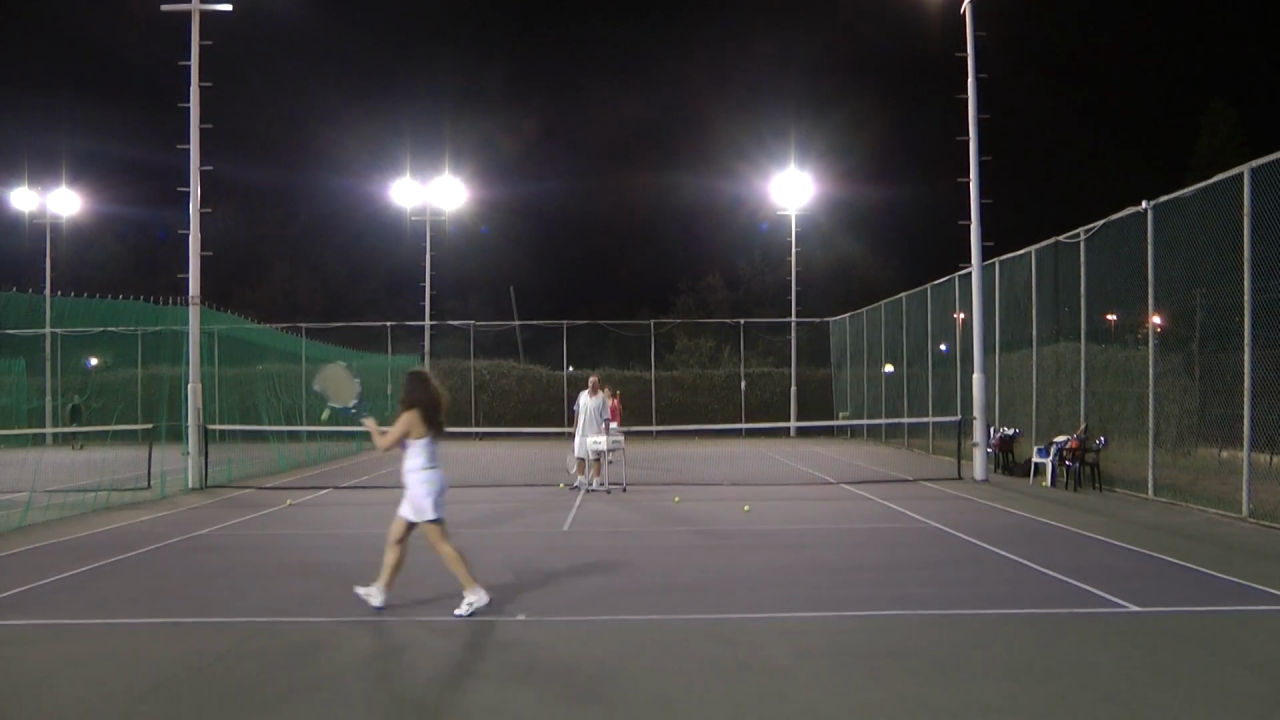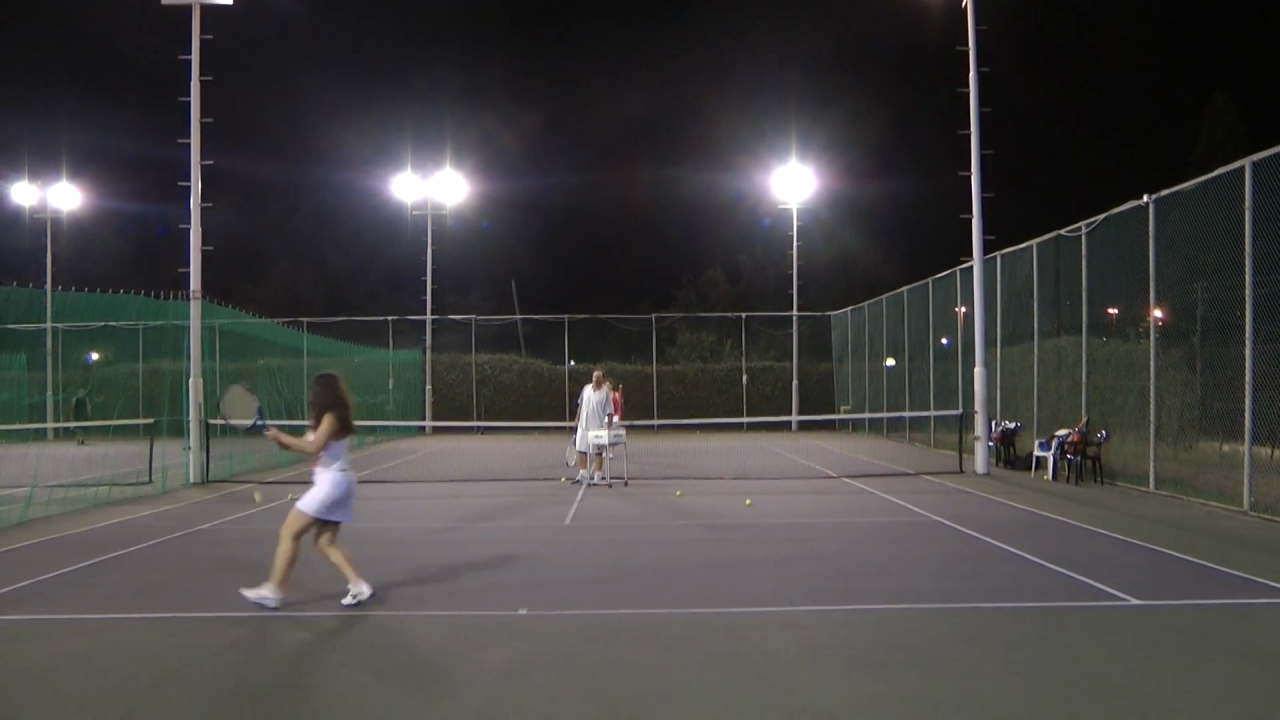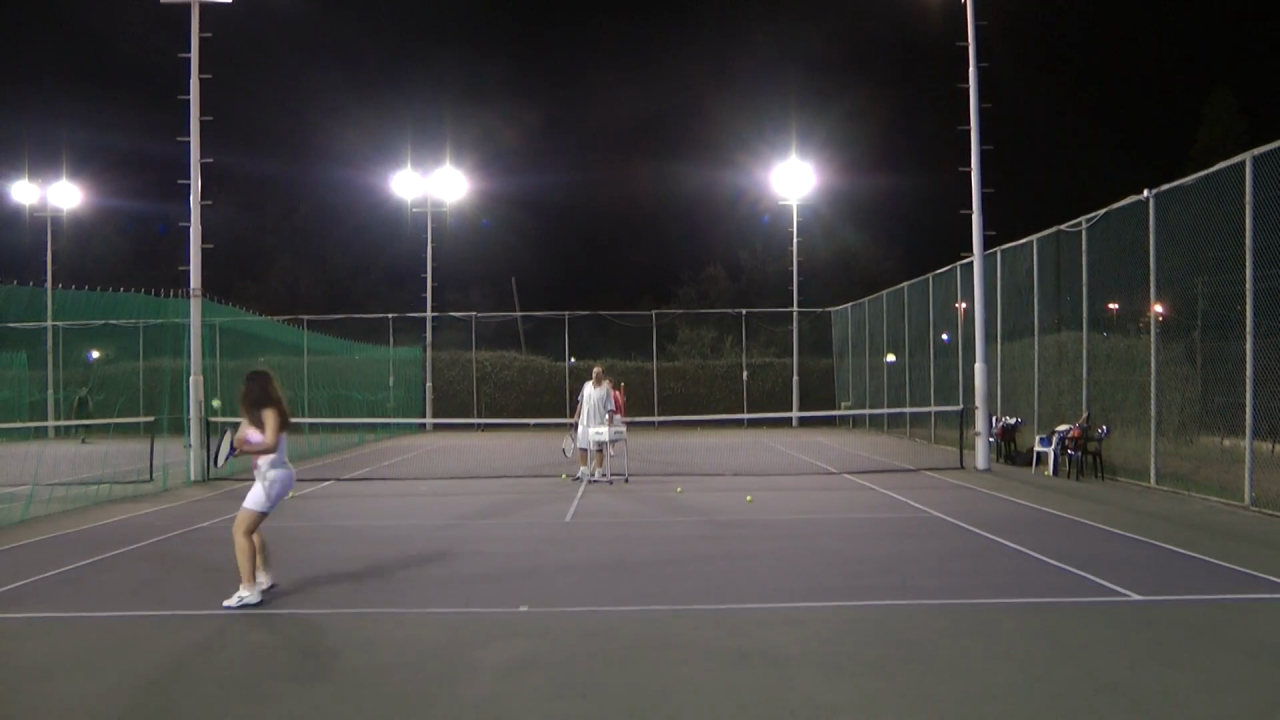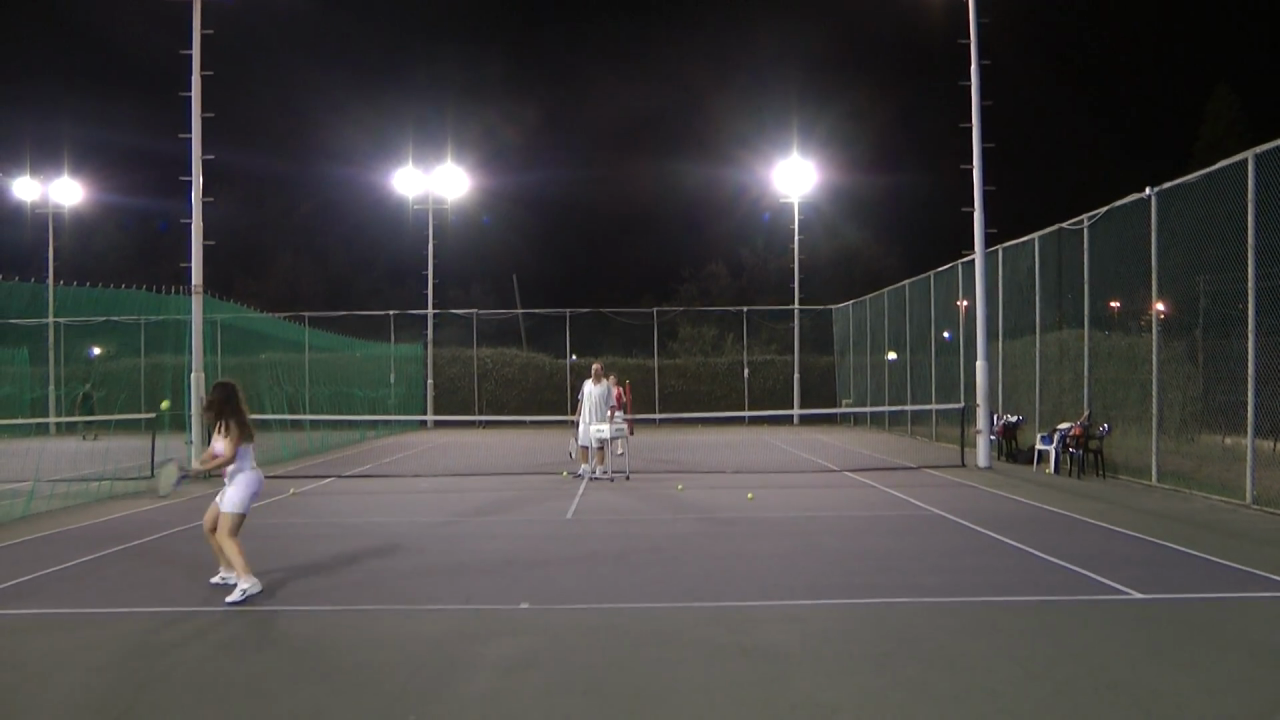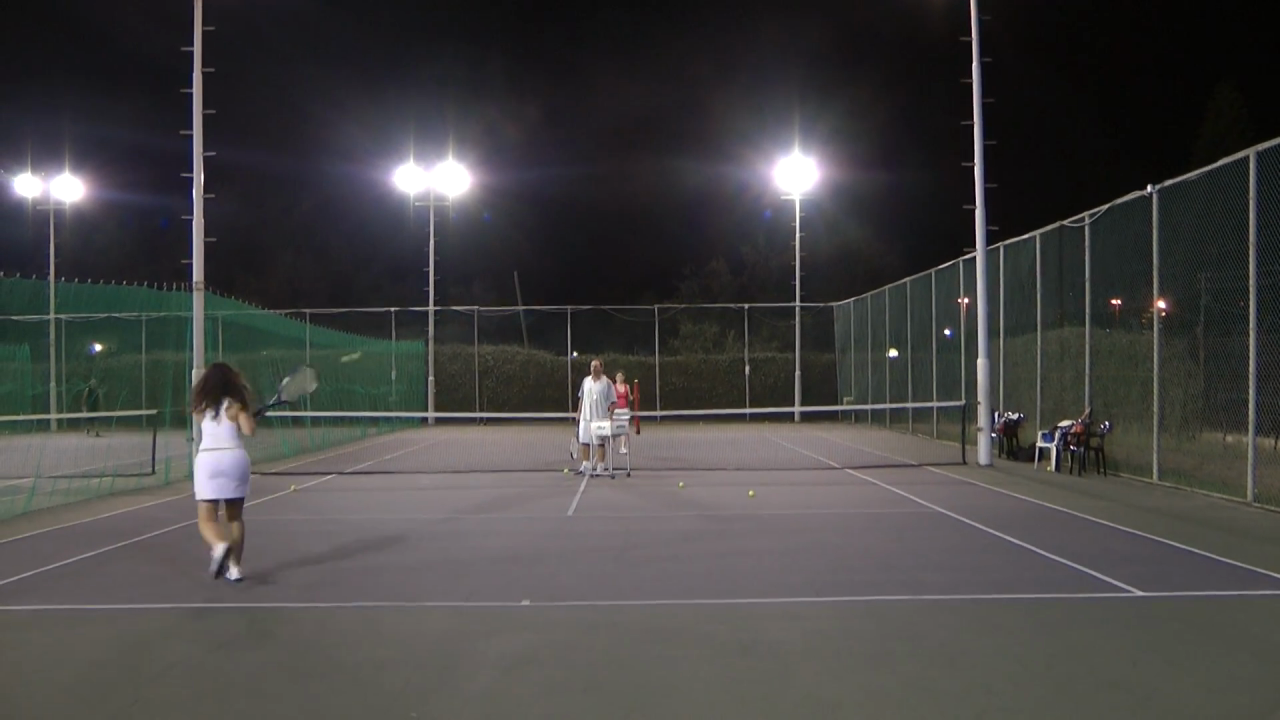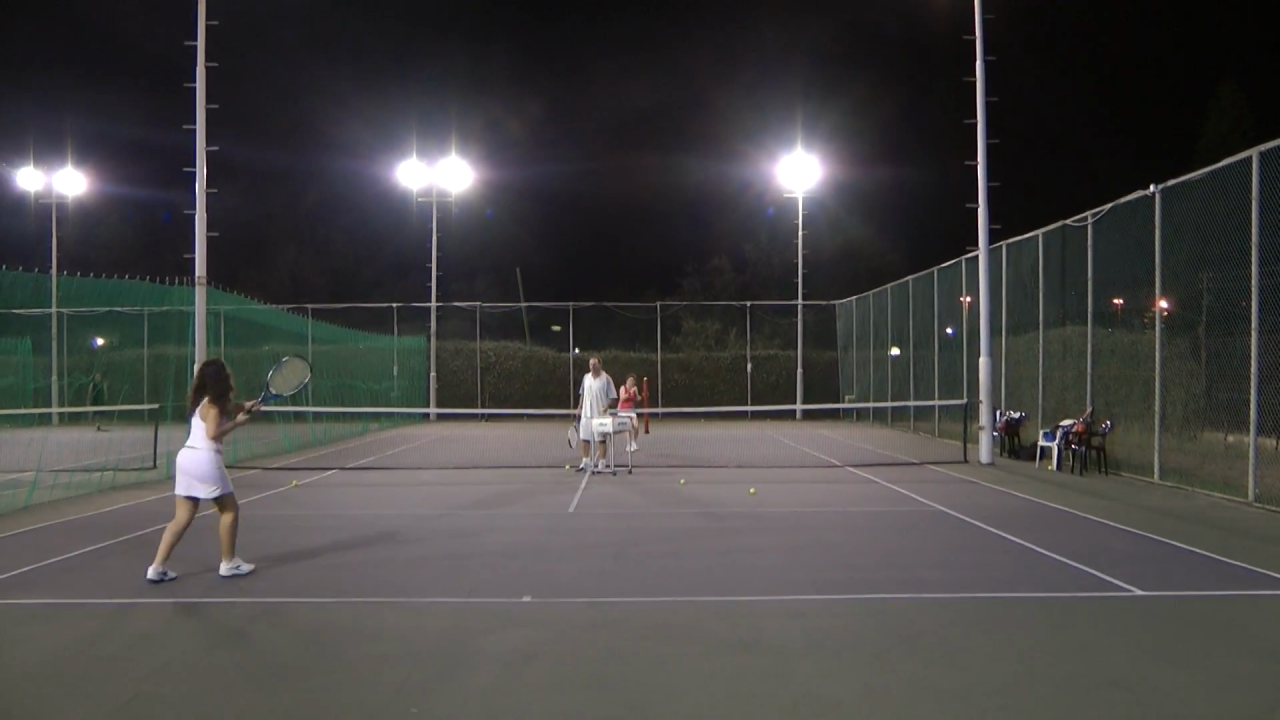
dt=0.3s
person 1, frame 1
left shoulder: (411, 416)
right shoulder: (429, 417)
left elbow: (384, 444)
left wrist: (373, 428)
right wrist: (381, 431)
left hip: (422, 483)
right hip: (422, 482)
left knee: (440, 543)
right knee: (395, 539)
left ankle: (474, 593)
right ankle: (379, 591)
person 1, frame 2
left shoulder: (331, 418)
right shoulder: (334, 418)
left elbow: (313, 447)
right elbow: (312, 445)
left wrist: (282, 437)
right wrist: (285, 440)
left hip: (331, 483)
right hip: (338, 483)
left knee: (288, 533)
right knee: (325, 542)
left ankle: (272, 591)
right ankle: (358, 586)
person 1, frame 3
left shoulder: (271, 414)
right shoulder: (252, 415)
left elbow: (272, 445)
right elbow: (239, 441)
left wrist: (250, 448)
right wrist: (239, 440)
left hip: (274, 476)
right hip: (266, 477)
left knee: (240, 531)
right knee: (249, 529)
left ankle: (249, 591)
right ankle: (263, 576)
person 1, frame 4
left shoulder: (233, 425)
right shoulder: (221, 424)
left elbow: (229, 457)
right elbow: (211, 454)
left wrist: (203, 468)
right wrist: (203, 460)
left hip: (244, 481)
right hip: (236, 482)
left knee: (225, 534)
right knee: (210, 525)
left ankle: (247, 582)
right ankle: (229, 572)
person 1, frame 5
left shoulder: (202, 405)
right shoulder: (237, 403)
right elbow: (248, 431)
right wrist: (249, 419)
left hip: (207, 460)
right hip: (235, 459)
left knee: (206, 520)
right knee: (235, 517)
left ankle: (219, 547)
right ankle: (235, 567)
person 1, frame 6
left shoulder: (202, 401)
right shoulder: (213, 404)
left elbow: (227, 410)
right elbow: (213, 434)
left wrist: (243, 408)
right wrist: (236, 423)
left hip: (186, 458)
right hip: (205, 461)
left knee: (182, 519)
right knee: (230, 510)
left ankle: (157, 568)
right ankle: (229, 563)
